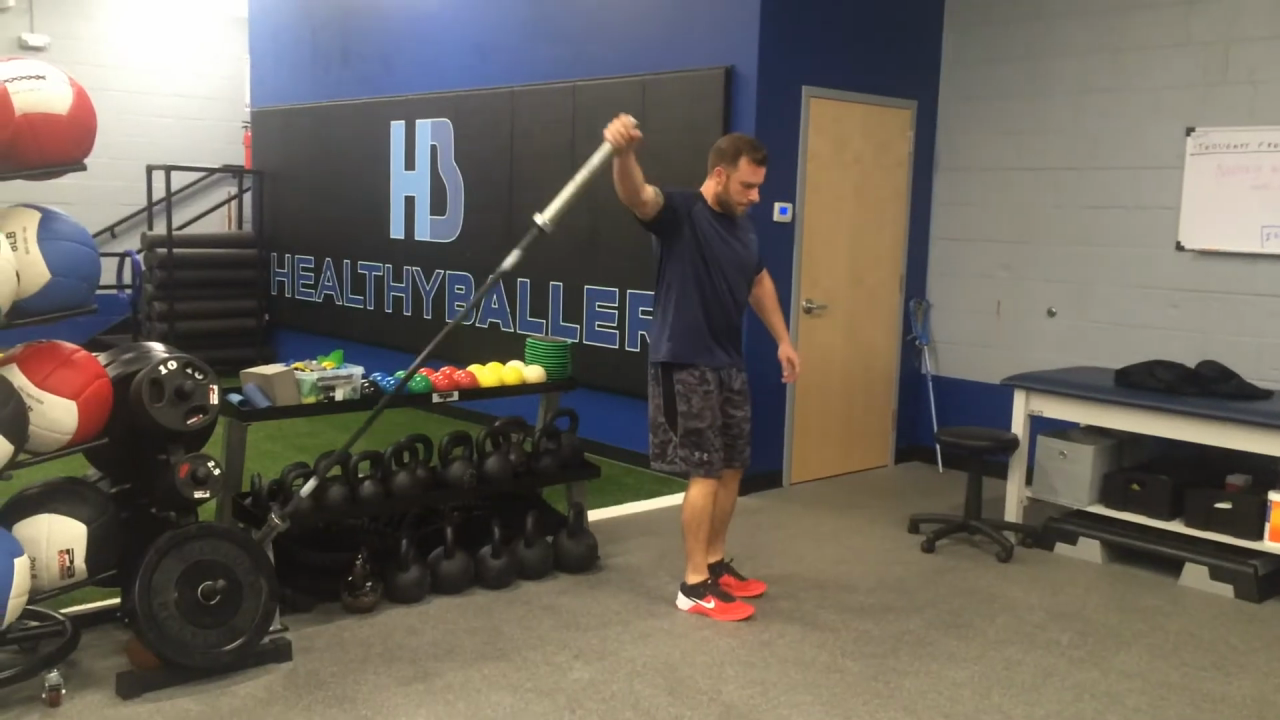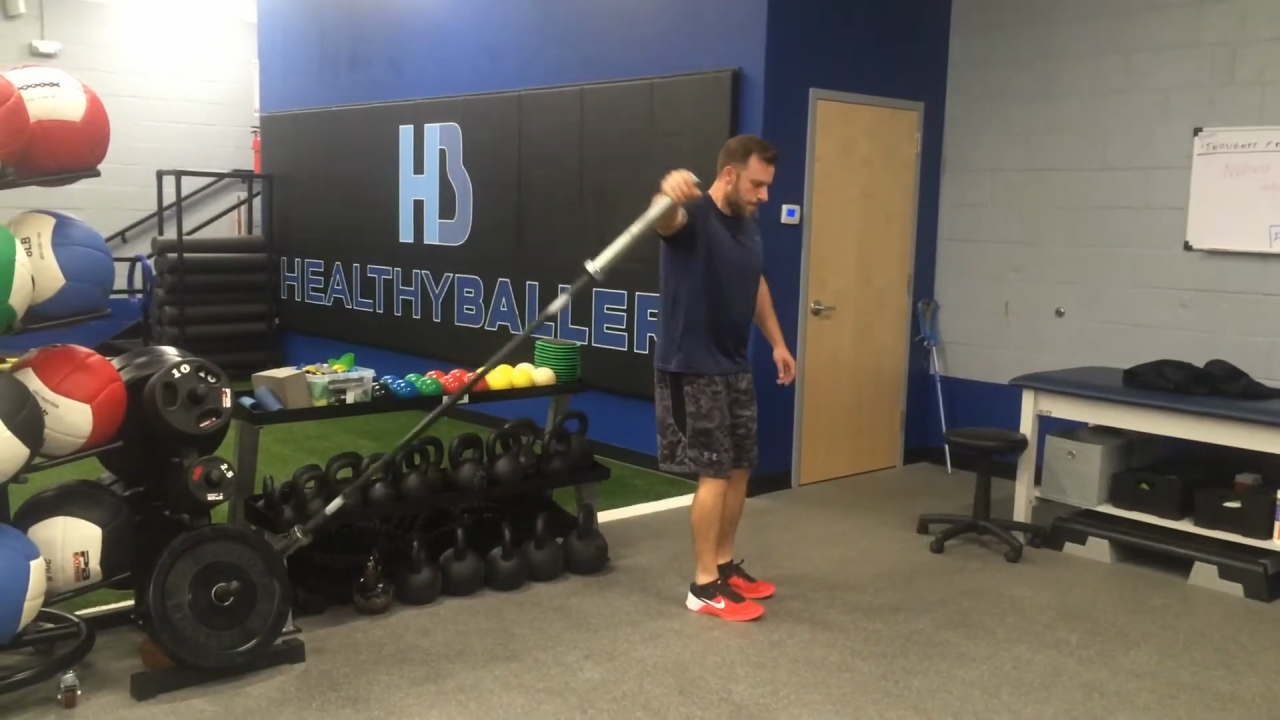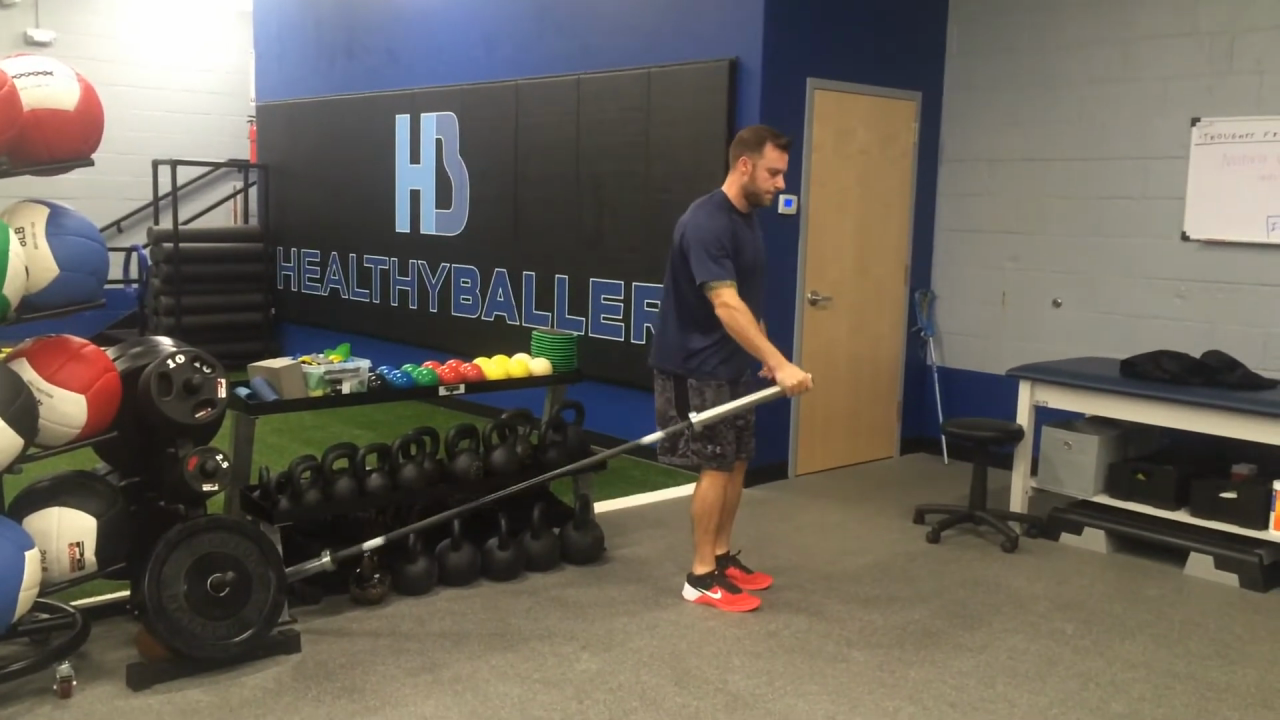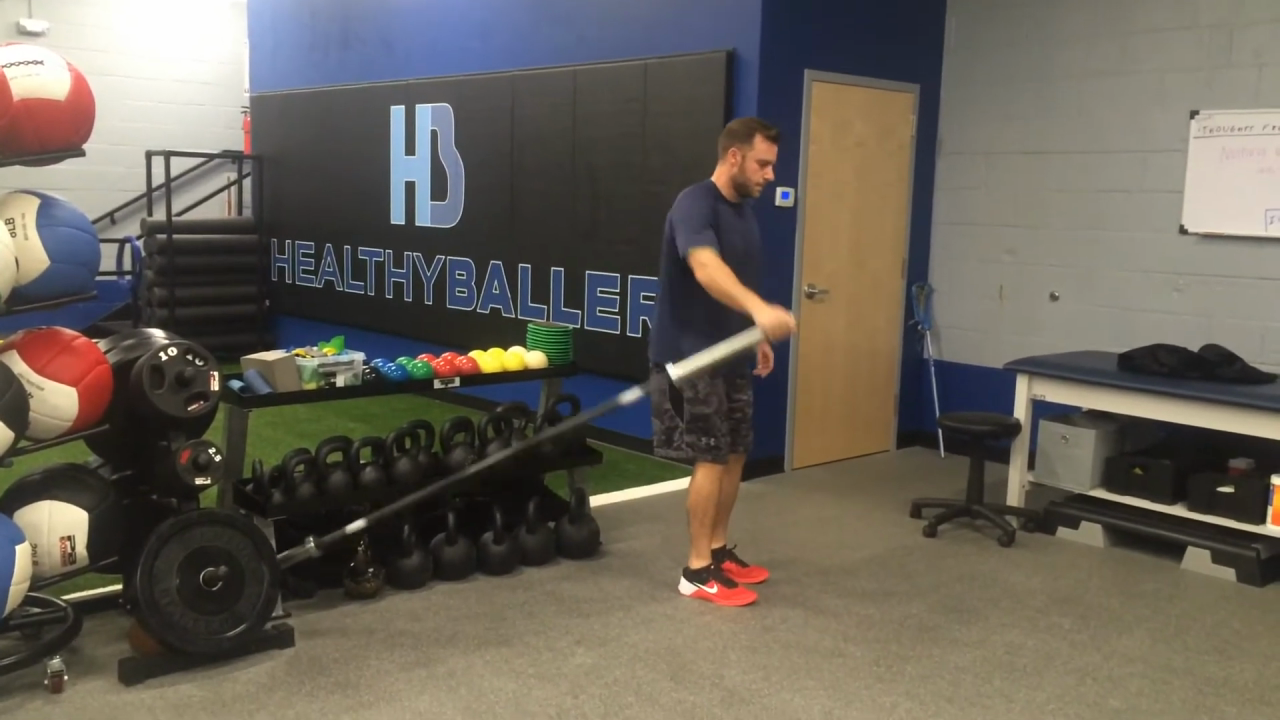
dt=1s
person 1, frame 1
left shoulder: (741, 225)
right shoulder: (679, 211)
left elbow: (758, 282)
right elbow: (635, 196)
left wrist: (782, 339)
right wrist: (623, 152)
left hip: (728, 365)
right hip: (685, 365)
left knee: (731, 469)
right knee: (705, 472)
left ankle: (715, 564)
right ankle: (694, 584)
person 1, frame 2
left shoulder: (747, 227)
right shoulder: (694, 218)
right elbow: (665, 219)
left wrist: (778, 343)
right wrist: (670, 192)
left hip: (734, 367)
right hip: (693, 369)
left knee: (739, 469)
right knee: (714, 473)
left ankle: (725, 566)
right ankle: (705, 587)
person 1, frame 3
left shoulder: (746, 218)
right shoulder: (707, 221)
right elbow: (725, 304)
left wrist: (761, 356)
right wrist: (778, 363)
left hip: (732, 365)
right hip: (697, 367)
left knee: (735, 463)
right knee: (716, 466)
left ankle: (721, 556)
right ankle: (701, 576)
person 1, frame 4
left shoulder: (743, 209)
right shoulder: (696, 206)
right elbow: (707, 267)
left wrist: (758, 339)
right wrist: (758, 310)
left hip: (728, 355)
right hip: (691, 357)
left knee: (733, 455)
right knee: (710, 457)
left ankle: (718, 550)
right ankle: (697, 570)
